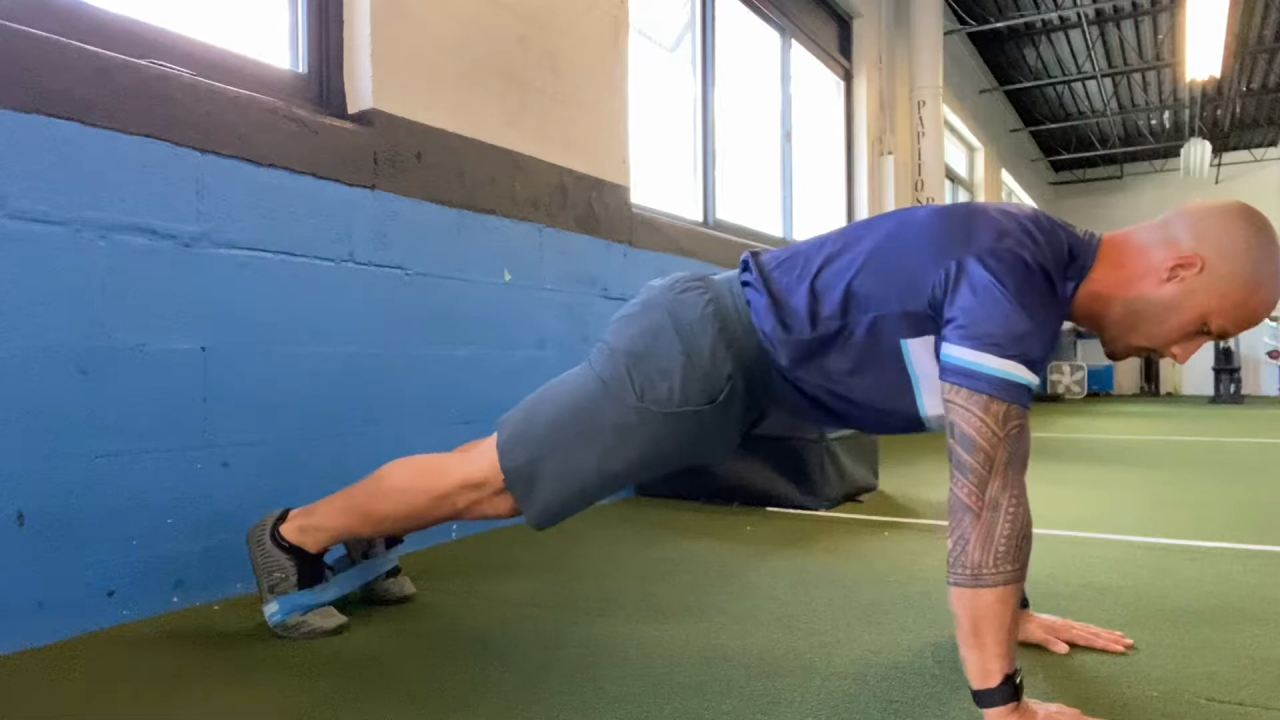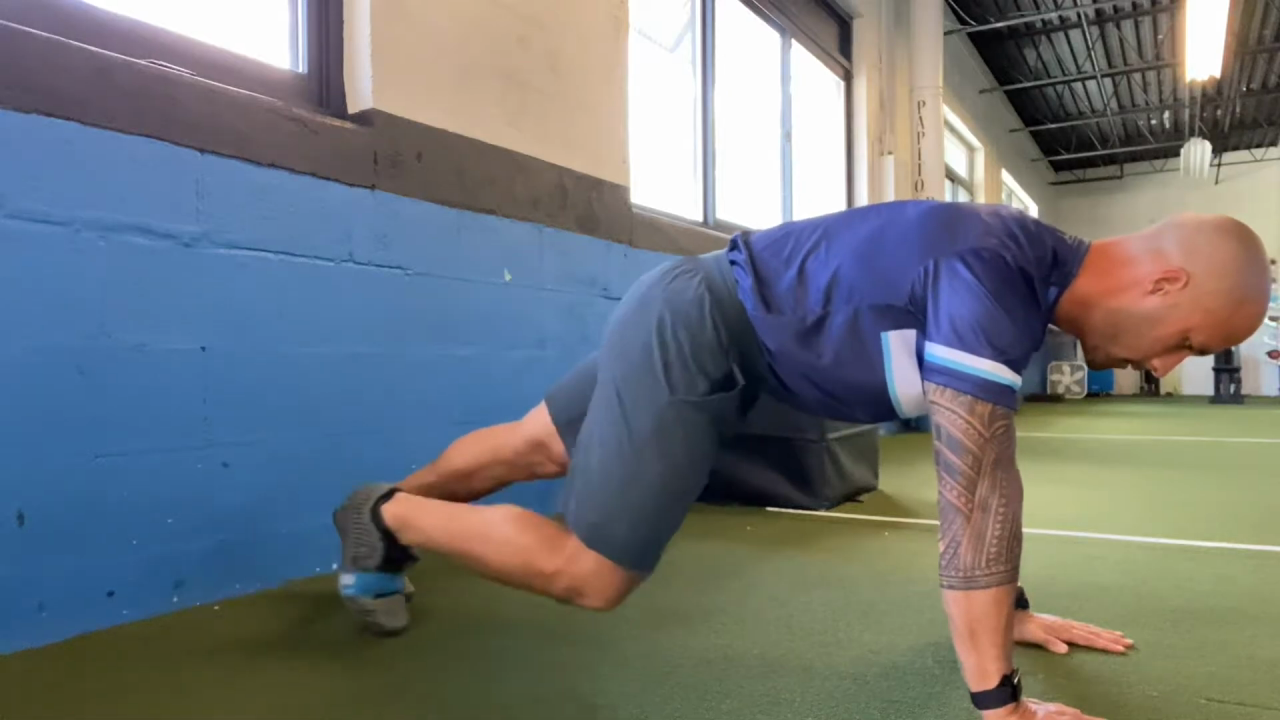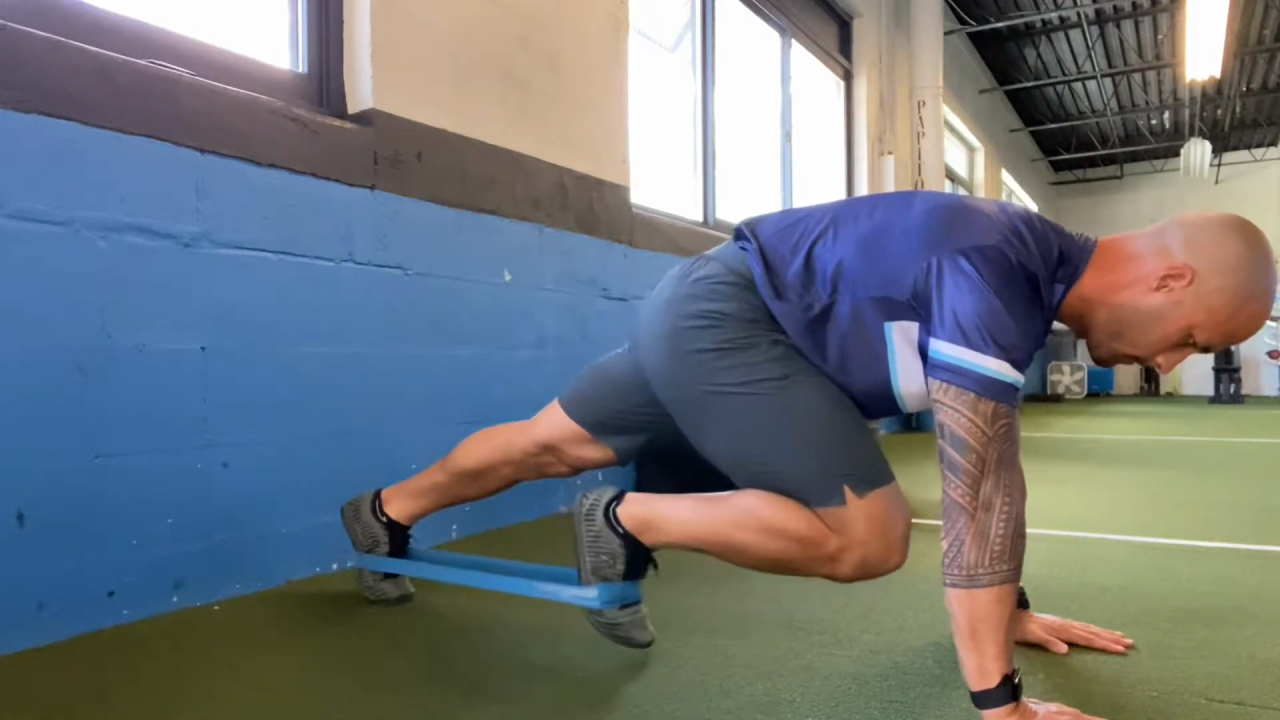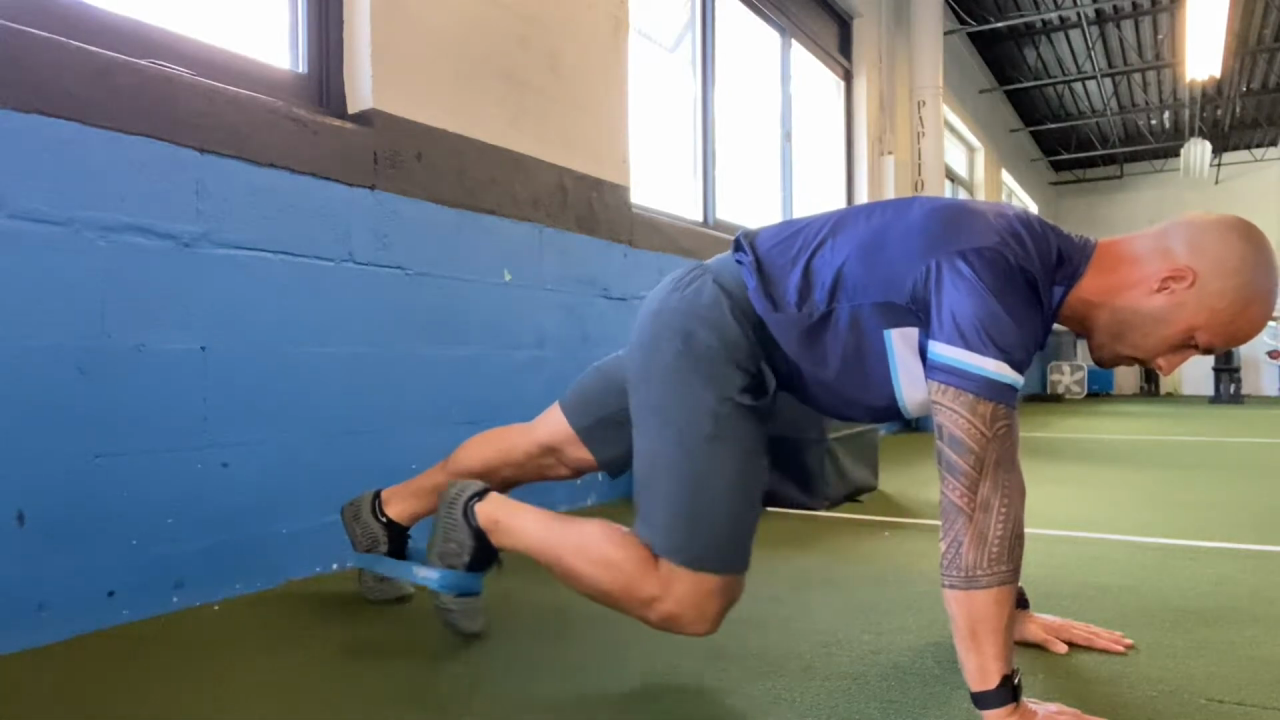
dt=0.7s
person 1, frame 1
left shoulder: (1032, 267)
right shoulder: (1013, 278)
left elbow: (991, 472)
right elbow: (985, 494)
left wrist: (1011, 611)
left hip: (712, 344)
right hip: (698, 354)
left knee: (509, 460)
right knee: (490, 480)
left ankle: (367, 540)
right ankle: (293, 540)
person 1, frame 2
left shoulder: (1029, 273)
right shoulder: (993, 278)
left elbow: (986, 470)
right elbow: (974, 491)
left wrist: (1010, 609)
left hip: (701, 324)
right hip: (695, 332)
left knee: (536, 446)
right knee: (589, 574)
left ankle: (400, 507)
right ankle: (389, 523)
person 1, frame 3
left shoulder: (1032, 269)
right shoulder: (994, 270)
left elbow: (994, 464)
right elbow: (977, 492)
left wrist: (1011, 611)
left hip: (702, 317)
right hip: (716, 317)
left knee: (551, 443)
right knee: (869, 536)
left ankle: (383, 516)
right ankle: (632, 524)
person 1, frame 4
left shoulder: (1032, 274)
right shoulder: (995, 276)
left elbow: (993, 469)
right elbow: (976, 492)
left wrist: (1012, 609)
left hip: (707, 324)
right hip: (714, 332)
left knee: (550, 449)
right knee: (684, 598)
left ankle: (387, 512)
right ankle: (482, 520)
